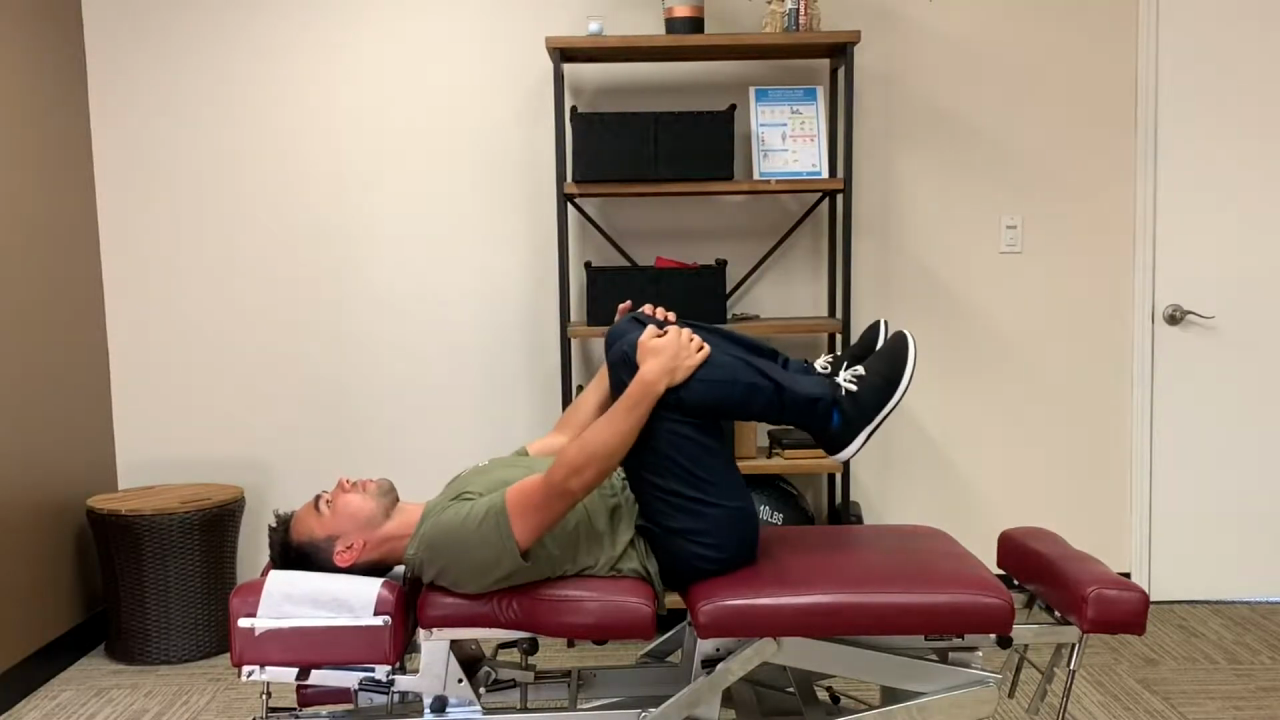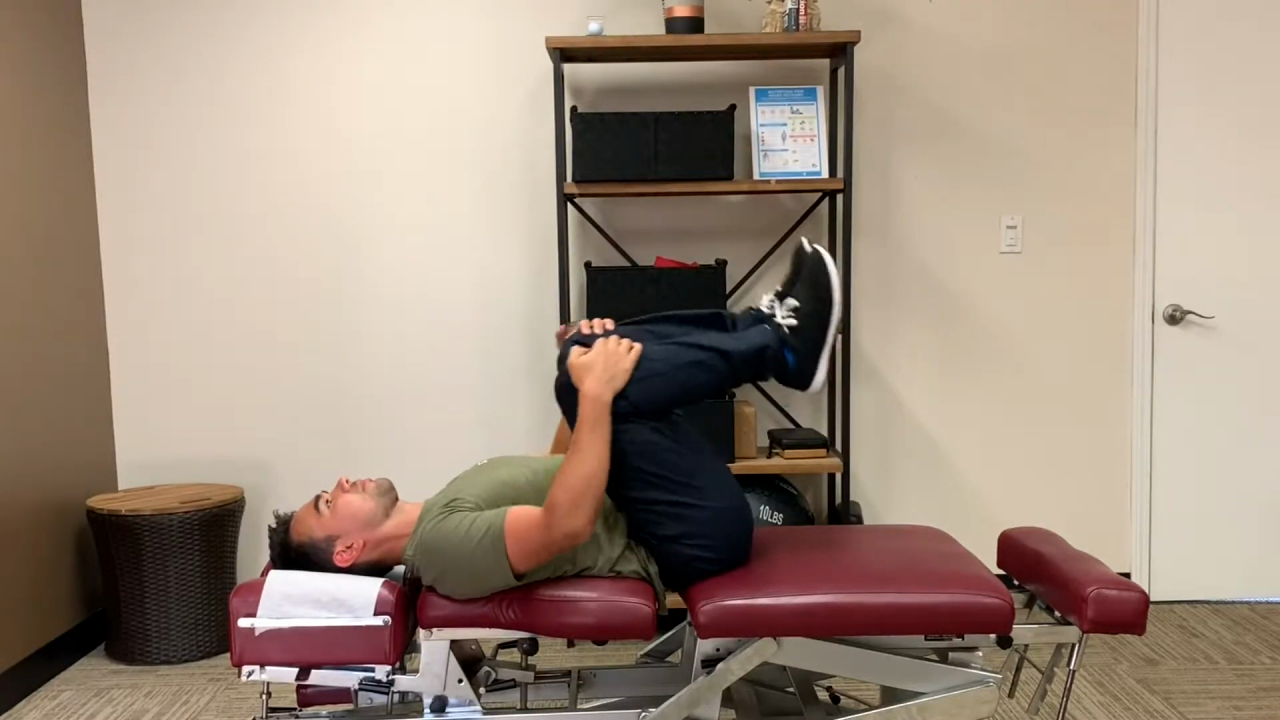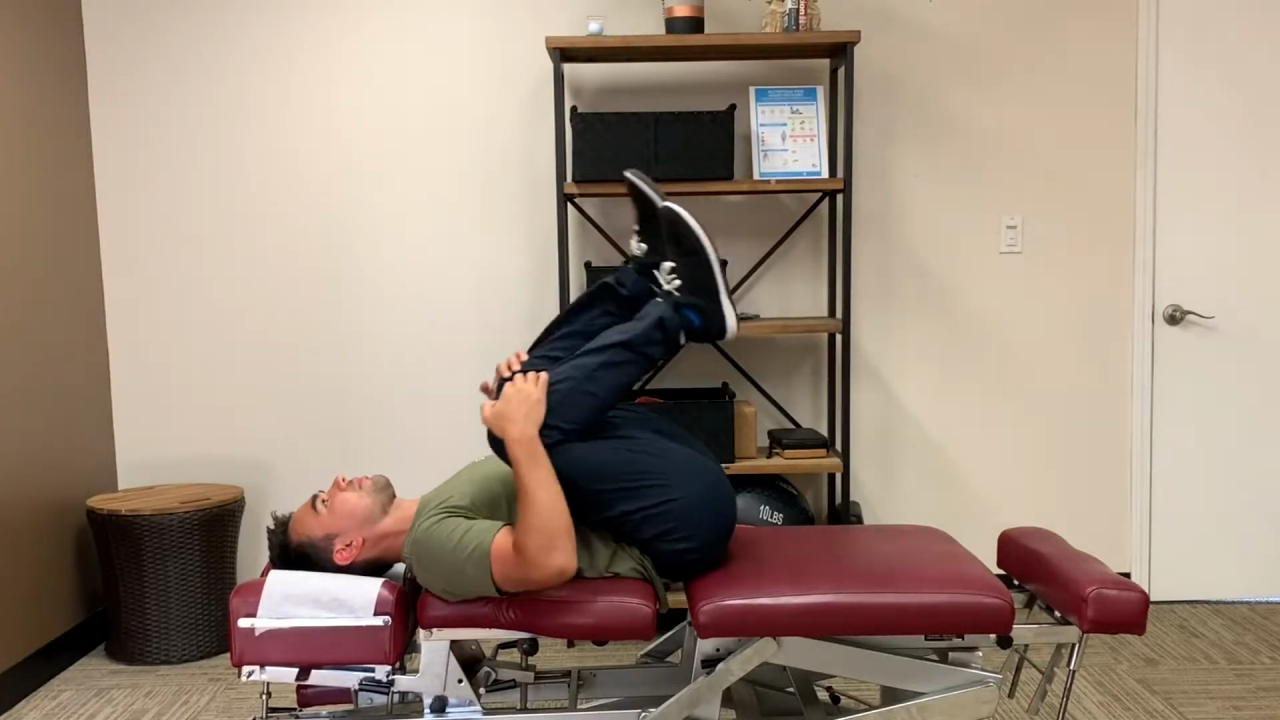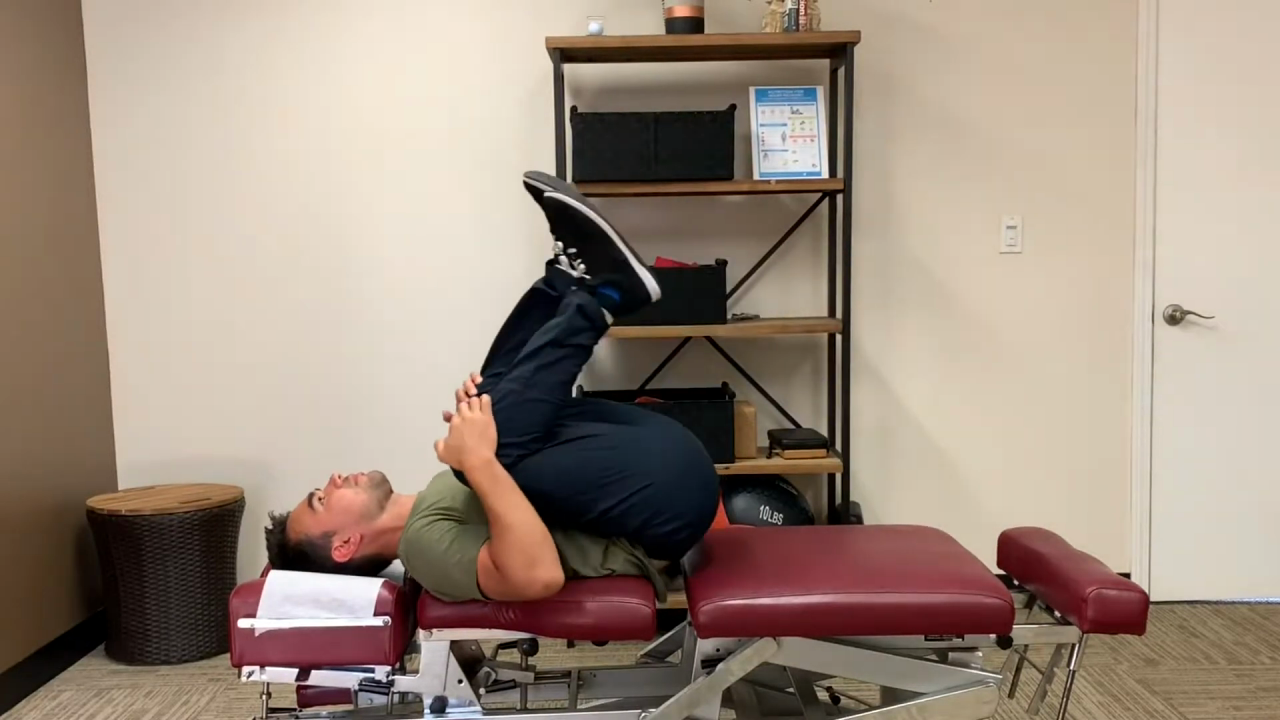
dt=0.4s
person 1, frame 1
left shoulder: (455, 505)
right shoulder: (447, 542)
left elbow: (560, 442)
right elbow: (569, 479)
left wrist: (634, 357)
right wrist: (652, 377)
left hip: (639, 502)
right hip: (697, 541)
left knee: (638, 339)
right knee: (649, 360)
left ankle: (819, 386)
right ankle: (830, 408)
person 1, frame 2
left shoulder: (450, 513)
right shoulder: (442, 545)
left elbow: (562, 462)
right elbow: (568, 524)
left wrist: (589, 372)
right wrist: (595, 393)
left hip: (640, 503)
right hip: (701, 538)
left knee: (598, 359)
right knee: (591, 382)
left ankle: (768, 328)
right ankle: (779, 344)
person 1, frame 3
left shoulder: (437, 514)
right shoulder: (435, 545)
right elbow: (553, 559)
left wrist: (522, 395)
right wrist: (520, 433)
right hip: (687, 513)
left knee: (539, 381)
left ankle: (651, 279)
right ankle: (679, 307)
person 1, frame 4
left shoulder: (433, 510)
right shoulder: (429, 545)
right elbow: (538, 574)
left wrist: (492, 404)
right wrist: (478, 460)
left ankle: (594, 281)
right ankle: (593, 295)
